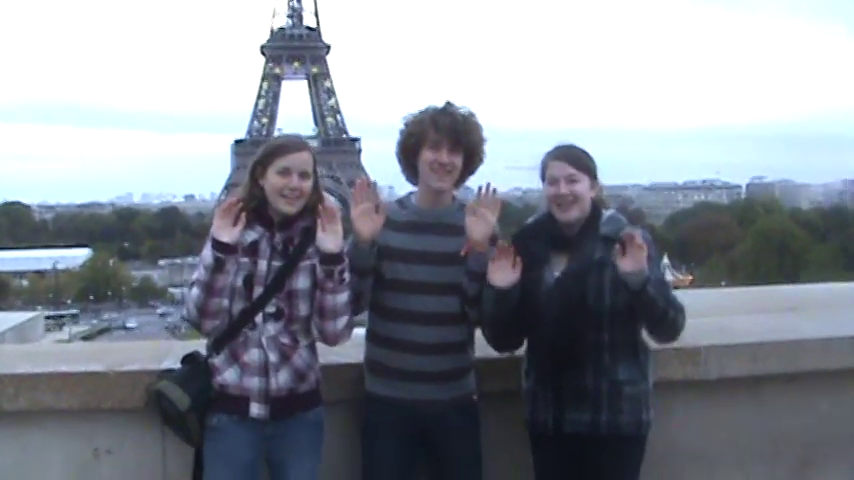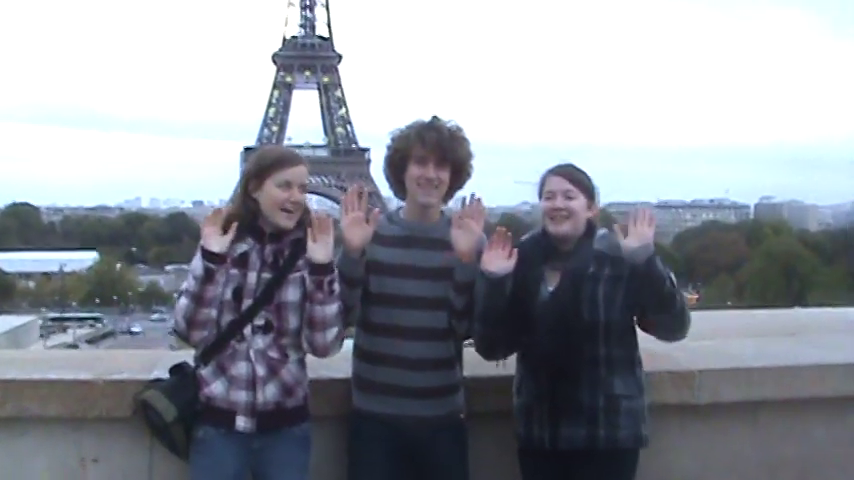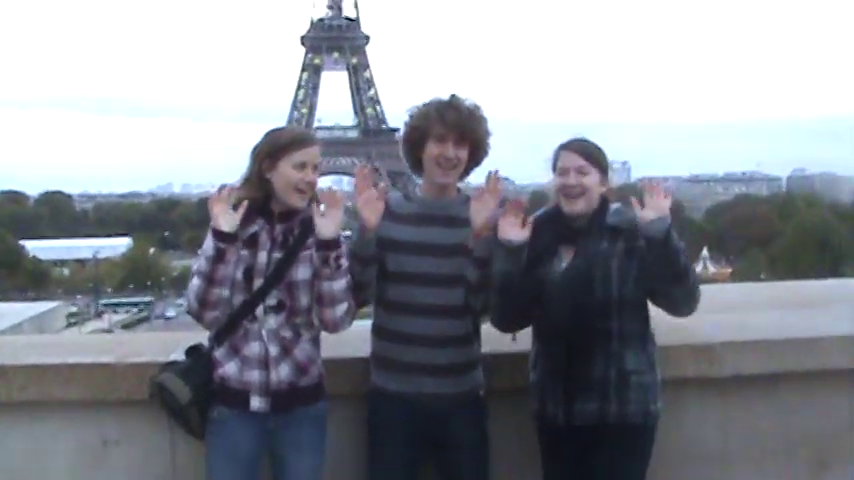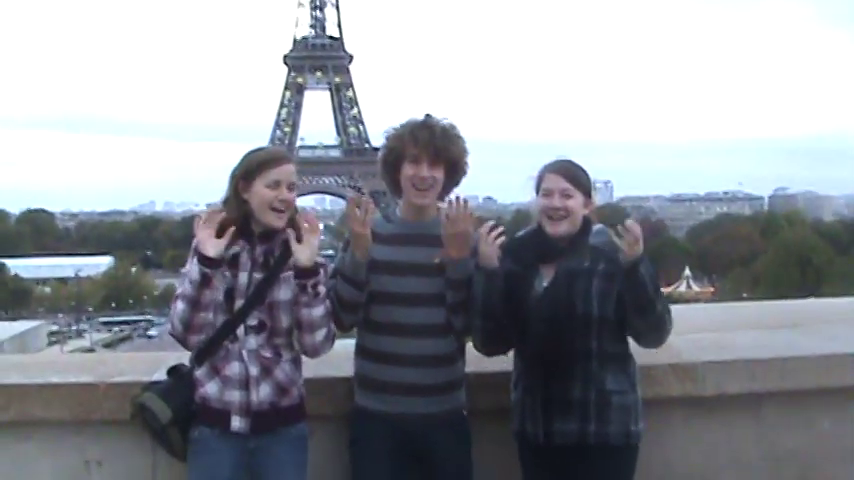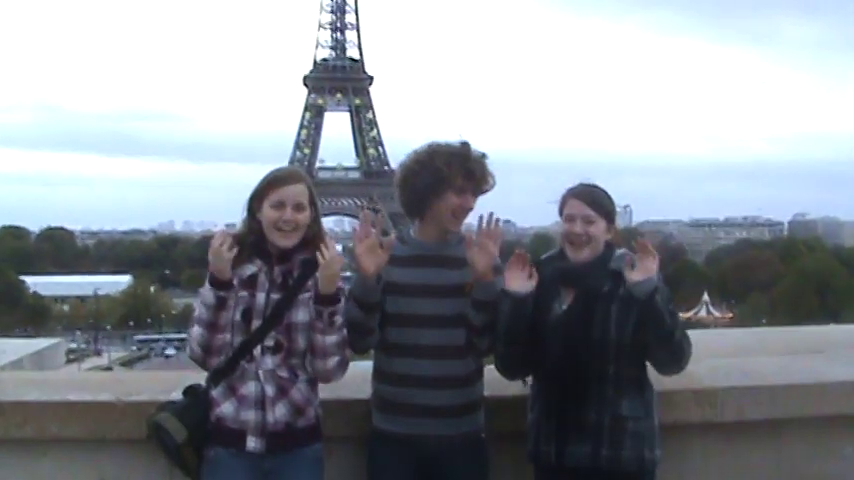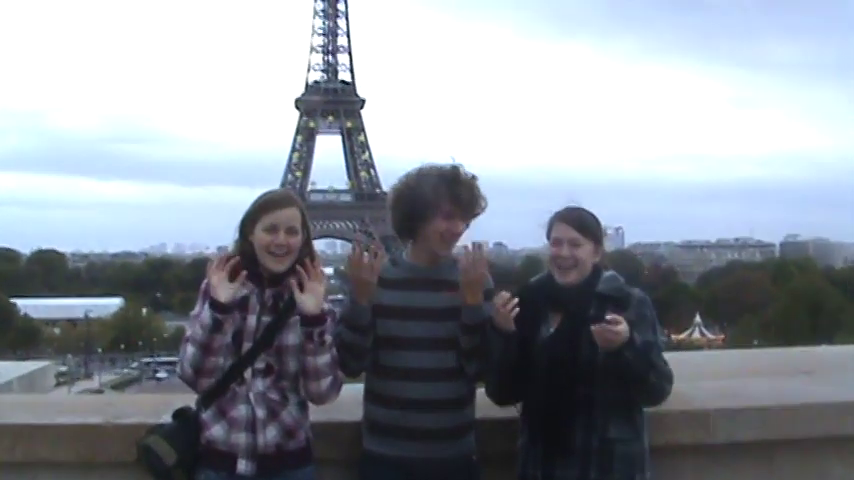
dt=0.5s
person 1, frame 1
left shoulder: (476, 225)
right shoulder: (382, 220)
left elbow: (479, 313)
right elbow: (354, 302)
left wrist: (479, 247)
right wrist: (362, 241)
left hip: (454, 399)
right hip: (388, 397)
person 1, frame 2
left shoulder: (467, 240)
right shoulder: (371, 234)
left elbow: (467, 327)
right elbow: (342, 315)
left wrist: (466, 259)
right wrist: (352, 252)
left hip: (442, 416)
right hip: (375, 414)
person 1, frame 3
left shoulder: (483, 218)
right shoulder: (387, 211)
left elbow: (484, 305)
right elbow: (357, 295)
left wrist: (483, 236)
right wrist: (368, 231)
left hip: (461, 393)
right hip: (392, 392)
person 1, frame 4
left shoulder: (466, 236)
right shoulder: (368, 233)
left elbow: (467, 324)
right elbow: (343, 318)
left wrist: (459, 257)
right wrist: (358, 253)
left hip: (444, 413)
right hip: (376, 412)
person 1, frame 5
left shoulder: (481, 257)
right shoulder: (382, 255)
left elbow: (488, 344)
right elbow: (359, 342)
left wrist: (484, 278)
right wrist: (367, 278)
left hip: (462, 435)
right hip: (393, 434)
person 1, frame 6
left shoulder: (474, 277)
right shoulder: (375, 276)
left elbow: (479, 368)
right elbow: (351, 365)
left wrist: (474, 300)
right wrist: (361, 299)
person 2, frame 1
left shoulder: (317, 239)
right shoulder: (232, 232)
left elbow: (334, 332)
right elbow: (204, 320)
left wrist: (332, 257)
right wrist: (221, 249)
left hip: (298, 412)
right hip: (233, 410)
person 2, frame 2
left shoulder: (307, 251)
right shoulder: (221, 243)
left elbow: (324, 344)
right elbow: (192, 331)
left wrist: (322, 268)
right wrist: (210, 259)
left hip: (285, 426)
right hip: (219, 423)
person 2, frame 3
left shoulder: (317, 230)
right shoulder: (233, 224)
left elbow: (335, 320)
right elbow: (206, 314)
left wrist: (329, 244)
right wrist: (221, 240)
left hip: (301, 403)
right hip: (234, 402)
person 2, frame 4
left shoulder: (300, 252)
right shoulder: (210, 245)
left elbow: (316, 344)
right elbow: (188, 335)
left wrist: (308, 271)
right wrist: (206, 262)
left hip: (282, 425)
right hip: (216, 423)
person 2, frame 5
left shoulder: (319, 275)
right shoulder: (231, 265)
left elbow: (329, 369)
right elbow: (207, 357)
left wrist: (328, 297)
right wrist: (220, 286)
left hip: (298, 444)
right hip: (231, 441)
person 2, frame 6
left shoulder: (311, 296)
right shoulder: (219, 287)
left elbow: (323, 391)
right elbow: (196, 378)
left wrist: (314, 318)
right wrist: (218, 307)
person 3, frame 1
left shoulder: (622, 244)
right shoulder: (529, 246)
left elbow: (669, 326)
right elbow: (505, 339)
left wrist: (640, 280)
right wrist: (500, 293)
left hip: (615, 416)
right hip: (549, 416)
person 3, frame 2
left shoulder: (618, 261)
right shoulder: (523, 262)
left elbow: (673, 327)
right elbow: (492, 346)
left wrist: (645, 260)
right wrist: (492, 283)
left hip: (606, 432)
right hip: (540, 432)
person 3, frame 3
left shoulder: (632, 236)
right shoulder: (538, 237)
left elbow: (682, 303)
right elbow: (507, 320)
left wrist: (661, 233)
right wrist: (508, 252)
left hip: (623, 406)
right hip: (555, 407)
person 3, frame 4
left shoulder: (612, 256)
right shoulder: (517, 258)
left elbow: (653, 333)
right elbow: (490, 343)
left wrist: (635, 265)
right wrist: (488, 273)
left hip: (605, 427)
right hip: (537, 427)
person 3, frame 5
left shoulder: (634, 282)
right shoulder: (542, 280)
left elbow: (673, 360)
right elbow: (511, 366)
left wrist: (648, 293)
right wrist: (515, 300)
left hip: (621, 451)
right hip: (553, 449)
person 3, frame 6
left shoulder: (628, 304)
right shoulder: (529, 304)
left elbow: (657, 389)
right elbow: (503, 393)
left wrist: (626, 347)
right wrist: (503, 334)
